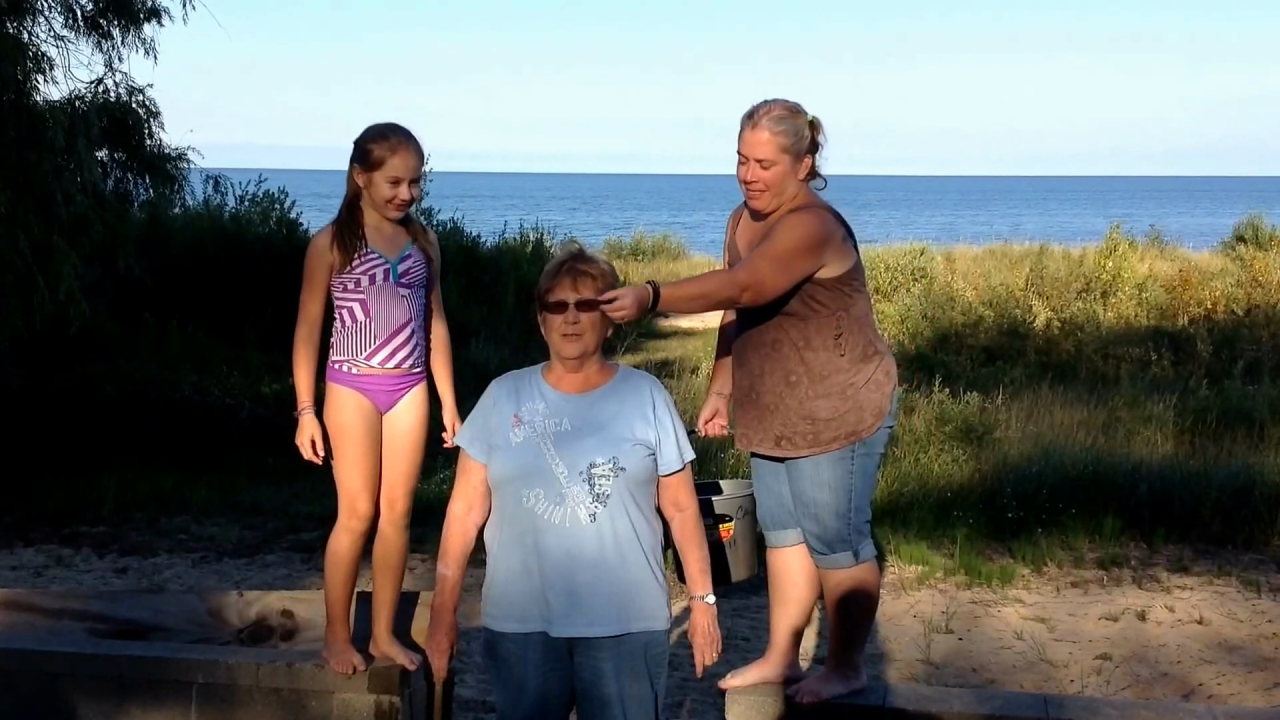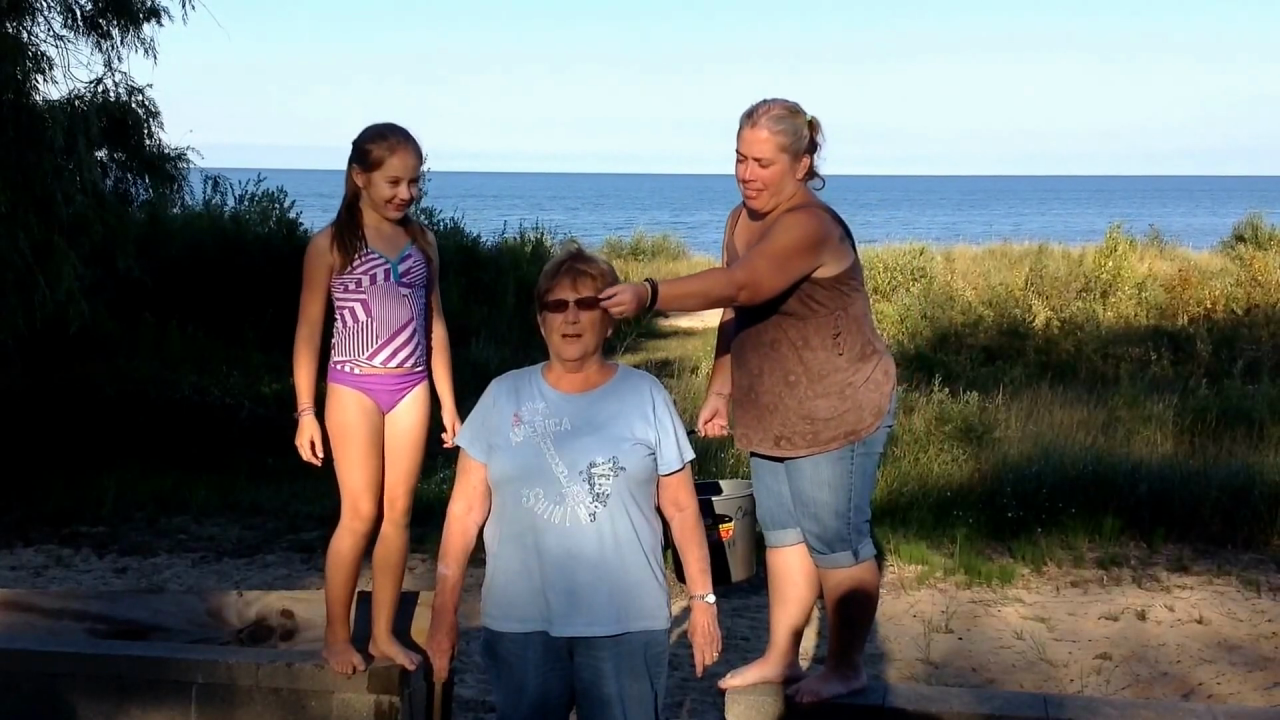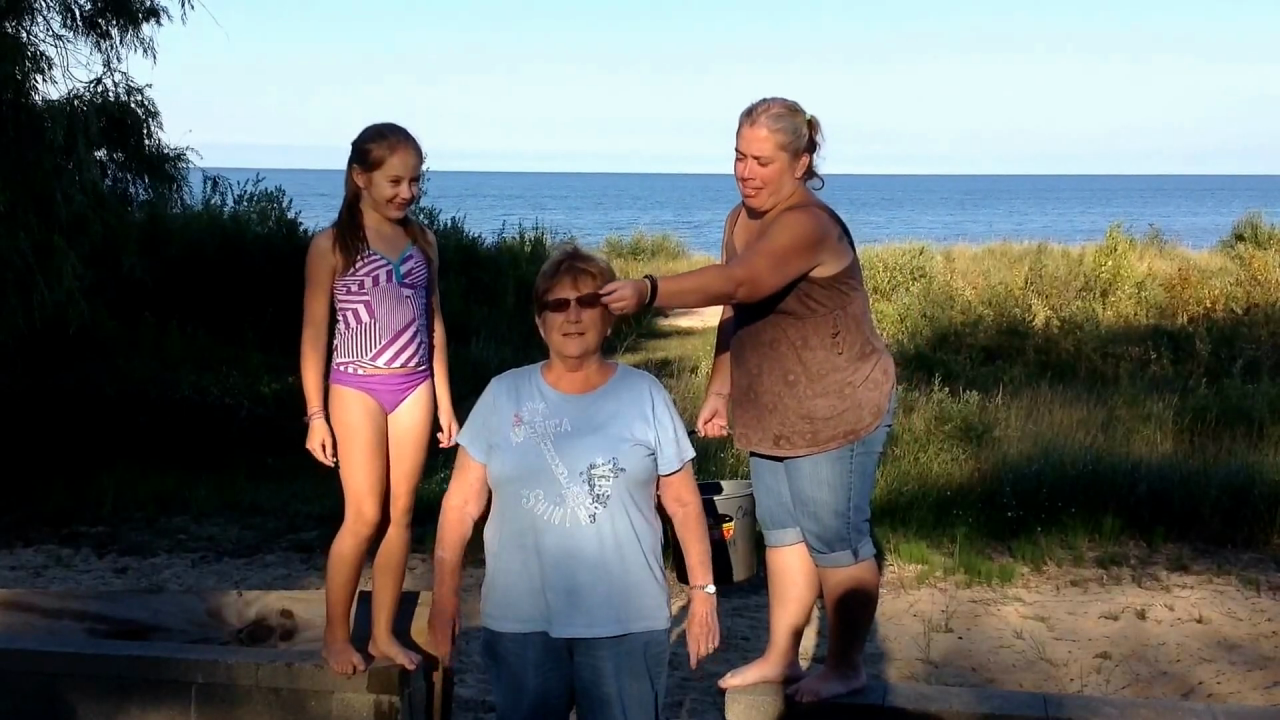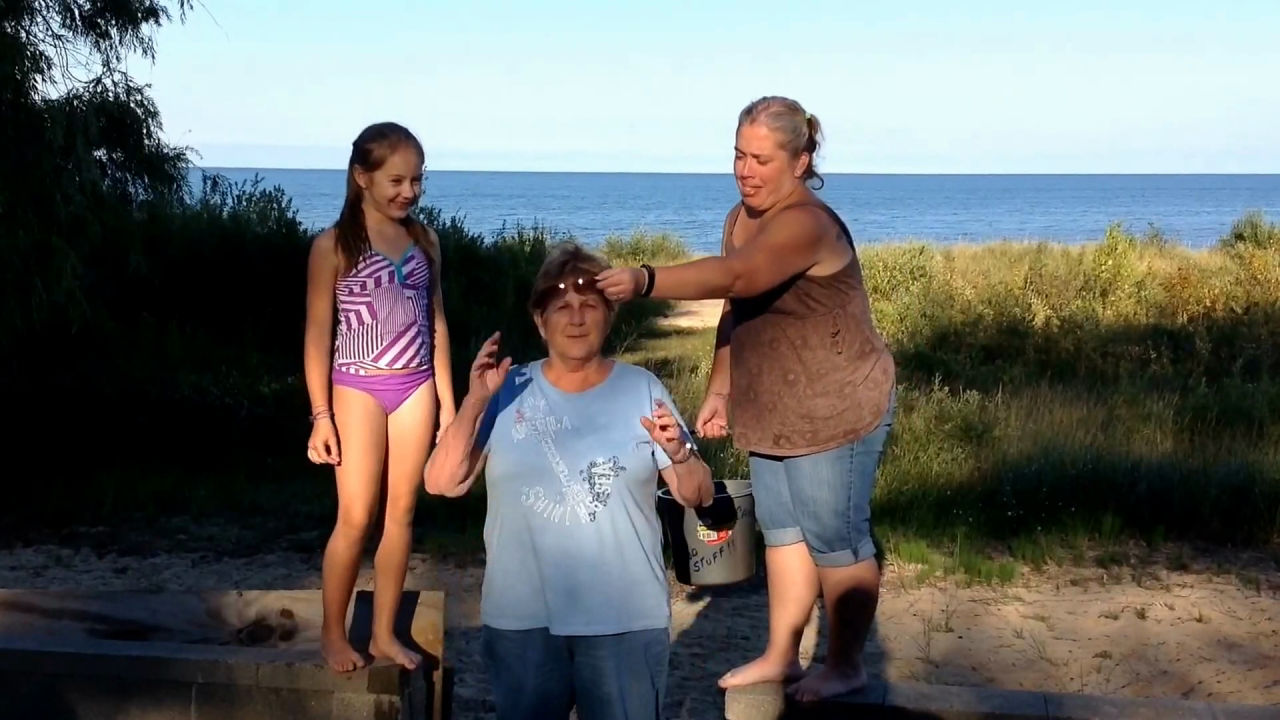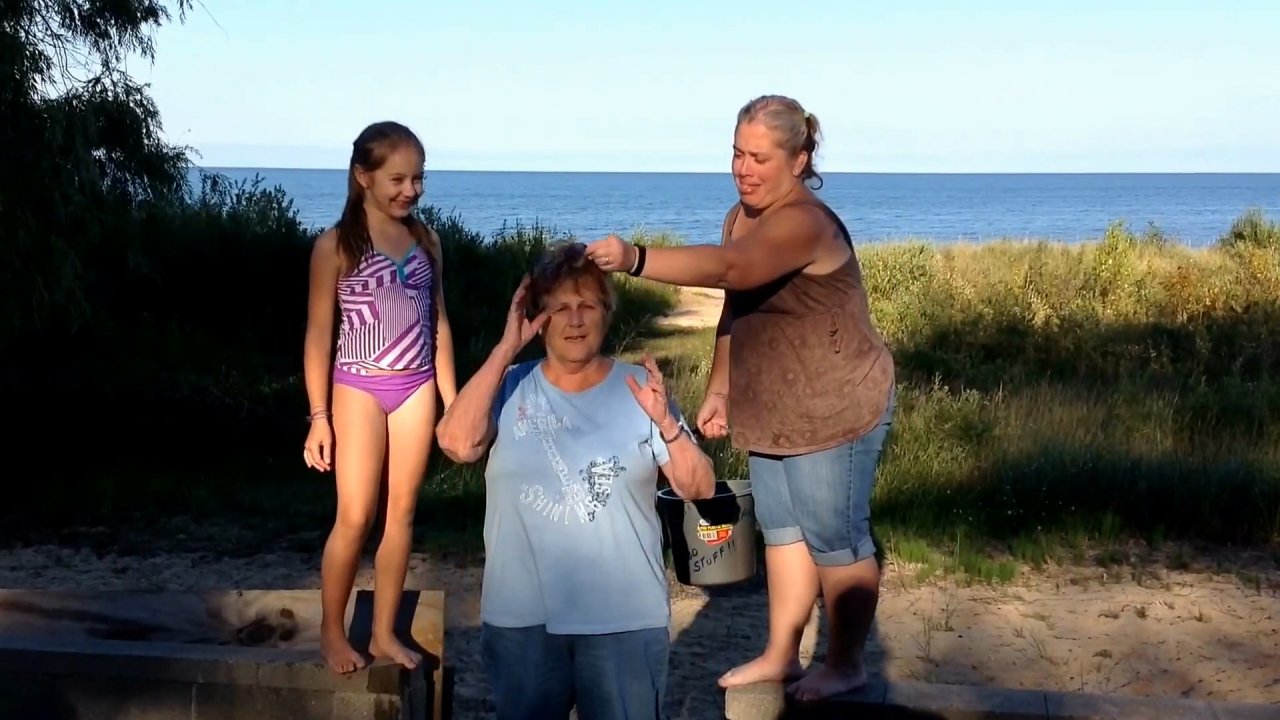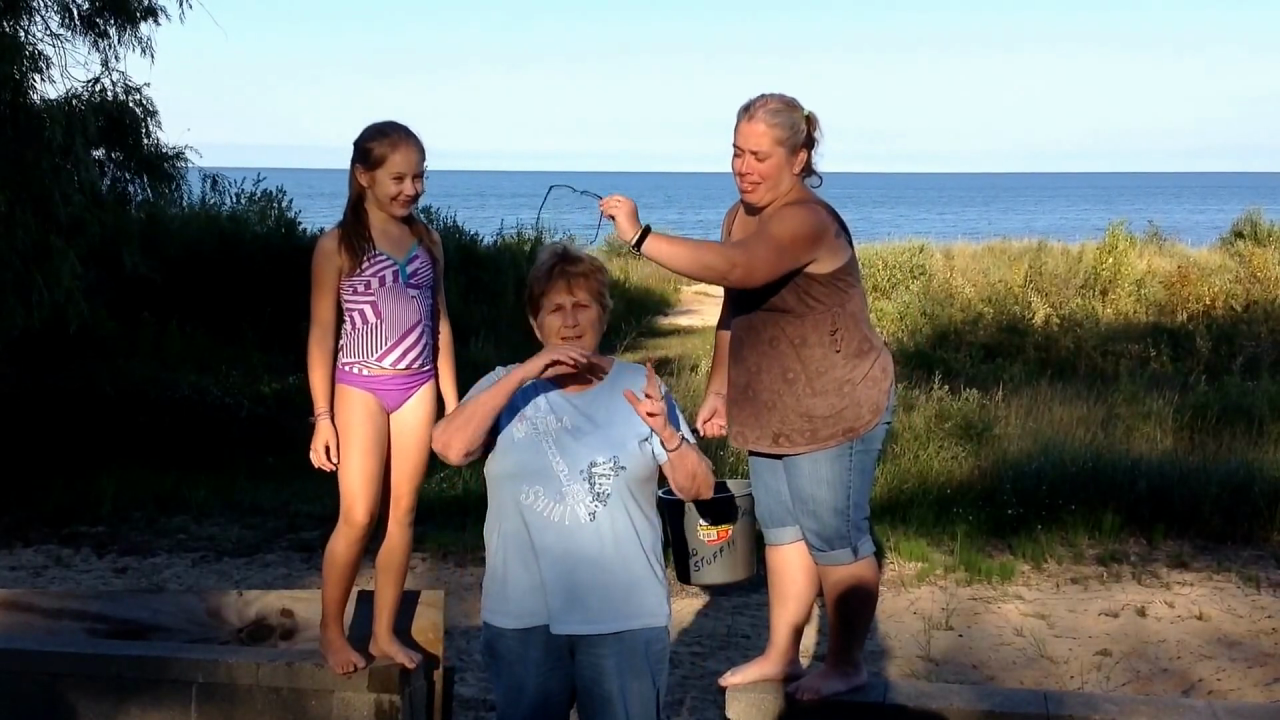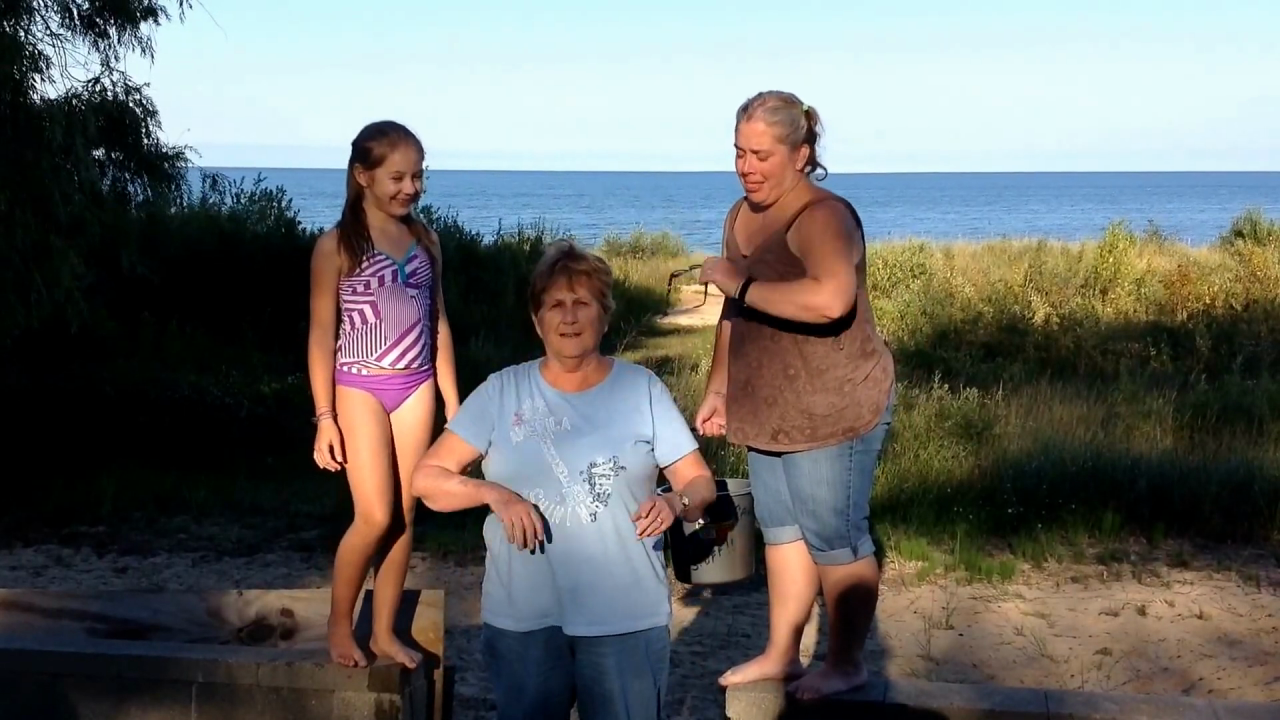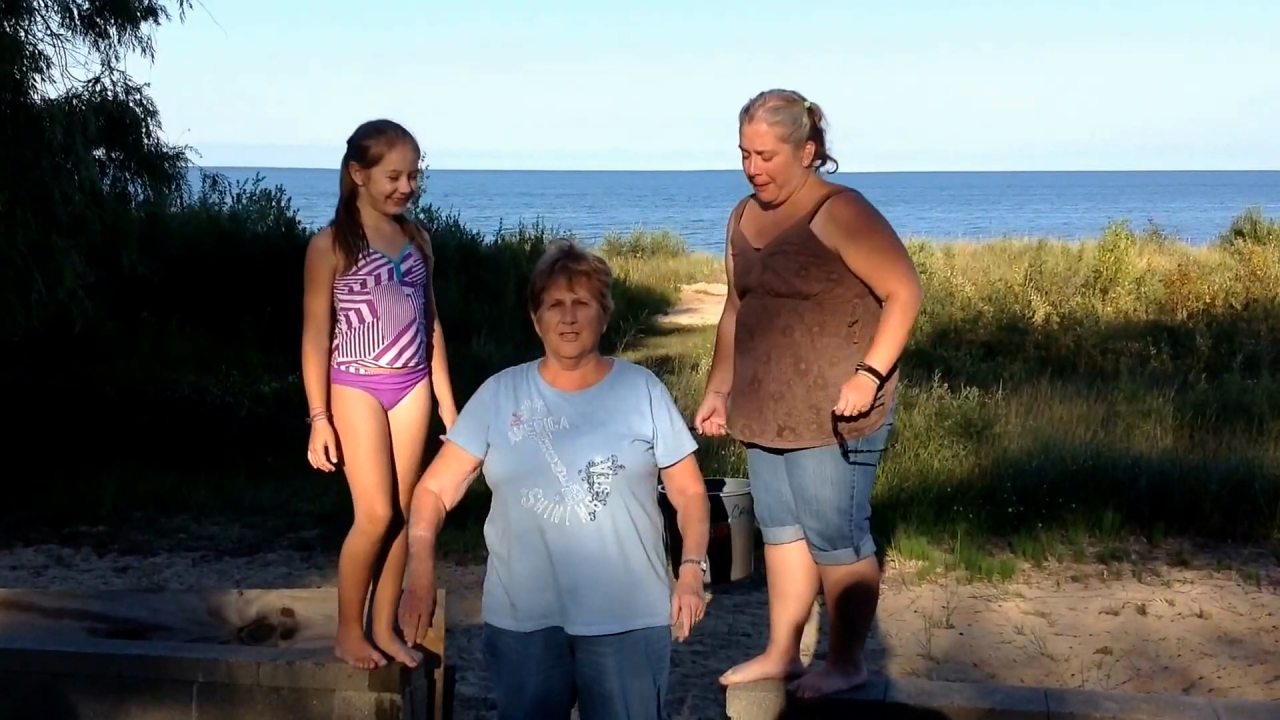
dt=0.3s
person 1, frame 1
left shoulder: (813, 226)
right shoulder: (742, 220)
left elbow: (740, 287)
left wrist: (650, 298)
right wrist: (721, 390)
left hip: (837, 412)
right hip: (774, 412)
left knee: (835, 540)
right knee: (783, 532)
left ankle: (846, 666)
right ankle: (780, 656)
person 1, frame 2
left shoulder: (810, 225)
right shoulder: (741, 220)
left elbow: (738, 287)
left wrist: (648, 295)
right wrist: (721, 390)
left hip: (836, 412)
right hip: (773, 413)
left knee: (835, 539)
right knee: (783, 532)
left ankle: (846, 666)
right ankle: (780, 656)
person 1, frame 3
left shoulder: (808, 225)
right shoulder: (740, 219)
left elbow: (736, 283)
left wrist: (646, 291)
right wrist: (719, 390)
left hip: (835, 411)
right hip: (773, 412)
left knee: (833, 539)
right knee: (782, 532)
left ankle: (846, 665)
right ankle: (780, 656)
person 1, frame 4
left shoulder: (807, 223)
right shoulder: (741, 218)
left elbow: (732, 275)
left wrist: (643, 281)
right wrist: (719, 390)
left hip: (835, 411)
right hip: (774, 411)
left knee: (835, 539)
right knee: (782, 531)
left ankle: (846, 665)
right ankle: (780, 655)
person 1, frame 5
left shoulder: (805, 222)
right shoulder: (740, 217)
left elbow: (727, 267)
left wrist: (634, 259)
right wrist: (719, 390)
left hip: (834, 410)
right hip: (773, 411)
left knee: (835, 539)
right knee: (783, 530)
left ankle: (846, 664)
right ankle: (781, 655)
person 1, frame 6
left shoulder: (807, 221)
right shoulder: (740, 215)
left elbow: (734, 268)
left wrist: (642, 236)
right wrist: (720, 390)
left hip: (834, 410)
right hip: (771, 410)
left knee: (835, 538)
right knee: (782, 530)
left ankle: (847, 664)
right ankle: (779, 654)
person 1, frame 7
left shoulder: (824, 217)
right shoulder: (740, 216)
left elbow: (830, 300)
left wrist: (740, 283)
right wrist: (717, 389)
left hip: (834, 410)
right hip: (768, 411)
left knee: (834, 538)
right knee: (781, 530)
left ankle: (845, 662)
right ankle: (779, 654)
person 1, frame 8
left shoulder: (841, 213)
right shoulder: (744, 218)
left elbow: (903, 293)
left wrist: (870, 374)
right wrist: (718, 390)
left hip: (835, 410)
right hip: (769, 410)
left knee: (837, 538)
right knee: (780, 529)
left ankle: (846, 661)
right ankle: (780, 653)
person 2, frame 1
left shoulder: (423, 241)
right shoulder: (332, 242)
left elbow: (436, 322)
right elbow: (308, 328)
left wrist: (449, 401)
right wrist: (305, 410)
left hip: (409, 389)
right hip: (353, 388)
left knee: (398, 512)
right knee: (356, 513)
left ankle: (383, 633)
right ankle: (336, 635)
person 2, frame 2
left shoulder: (422, 241)
right shoulder: (331, 244)
right elbow: (308, 330)
left wrist: (448, 400)
right wrist: (305, 412)
left hip: (411, 389)
right hip: (355, 388)
left knee: (399, 513)
right knee: (361, 513)
left ankle: (383, 634)
right ankle: (337, 635)
person 2, frame 3
left shoulder: (422, 241)
right shoulder: (332, 244)
right elbow: (314, 332)
left wrist: (444, 400)
right wrist: (315, 414)
left hip: (413, 389)
right hip: (356, 389)
left knee: (401, 513)
right knee: (364, 515)
left ankle: (383, 633)
right ankle: (336, 634)
person 2, frame 4
left shoulder: (424, 241)
right shoulder: (334, 245)
right elbow: (318, 333)
left wrist: (448, 400)
right wrist: (321, 414)
left hip: (414, 389)
right hip: (358, 389)
left knee: (401, 513)
right knee: (356, 517)
left ankle: (384, 633)
right ankle: (333, 632)
person 2, frame 5
left shoulder: (426, 240)
right shoulder: (337, 244)
right elbow: (319, 333)
left wrist: (452, 400)
right wrist: (318, 416)
left hip: (416, 389)
right hip: (360, 389)
left knee: (402, 512)
right knee: (355, 516)
left ankle: (384, 633)
right ankle: (332, 631)
person 2, frame 6
left shoulder: (427, 240)
right shoulder: (338, 245)
right elbow: (322, 334)
left wrist: (453, 401)
right wrist: (322, 417)
left hip: (417, 389)
right hip: (361, 389)
left knee: (403, 513)
right knee: (358, 516)
left ankle: (384, 632)
right ankle: (331, 629)
person 2, frame 7
left shoulder: (425, 240)
right shoulder: (337, 245)
right elbow: (321, 334)
left wrist: (453, 402)
right wrist: (324, 417)
left hip: (415, 389)
right hip: (360, 389)
left knee: (405, 513)
right knee: (375, 515)
left ankle: (385, 631)
right ankle: (339, 624)
person 2, frame 8
left shoulder: (417, 238)
right shoulder: (331, 244)
right elbow: (316, 335)
left wrist: (446, 398)
right wrist: (319, 417)
left hip: (411, 387)
right hip: (357, 388)
left knee: (400, 512)
right knee: (374, 514)
left ankle: (387, 630)
right ankle: (348, 631)
person 3, frame 1
left shoulder: (646, 395)
right shoulder: (503, 396)
left elbow: (681, 507)
right elbow: (466, 509)
left wrist: (702, 599)
right wrist: (443, 610)
left hip: (626, 622)
right hip: (520, 622)
person 3, frame 2
left shoulder: (645, 395)
right shoulder: (503, 396)
left elbow: (680, 506)
right elbow: (466, 510)
left wrist: (702, 598)
right wrist: (444, 610)
left hip: (626, 621)
right hip: (520, 621)
person 3, frame 3
left shoulder: (644, 394)
right shoulder: (503, 394)
left elbow: (683, 501)
right elbow: (461, 503)
left wrist: (702, 589)
right wrist: (444, 596)
left hip: (626, 621)
right hip: (521, 621)
person 3, frame 4
left shoulder: (640, 390)
right shoulder: (507, 393)
left elbow: (698, 494)
right elbow: (443, 481)
left wrist: (678, 449)
right wrist: (475, 402)
left hip: (625, 617)
right hip: (522, 617)
person 3, frame 5
left shoulder: (638, 387)
right shoulder: (510, 387)
left elbow: (699, 487)
right elbow: (456, 442)
left wrist: (666, 422)
right wrist: (507, 346)
left hip: (624, 617)
right hip: (522, 616)
person 3, frame 6
left shoulder: (638, 387)
right shoulder: (506, 385)
left elbow: (699, 486)
right elbow: (450, 445)
left wrist: (669, 435)
right wrist: (523, 373)
left hip: (624, 617)
right hip: (521, 616)
person 3, frame 7
left shoulder: (642, 388)
right shoulder: (500, 392)
left elbow: (701, 484)
right elbow: (426, 478)
left wrist: (675, 503)
right wrist: (495, 493)
left hip: (625, 617)
right hip: (522, 617)
person 3, frame 8
left shoulder: (642, 389)
right shoulder: (499, 394)
left elbow: (689, 492)
right elbow: (435, 490)
left wrist: (692, 568)
right wrist: (420, 573)
left hip: (626, 617)
right hip: (521, 618)
